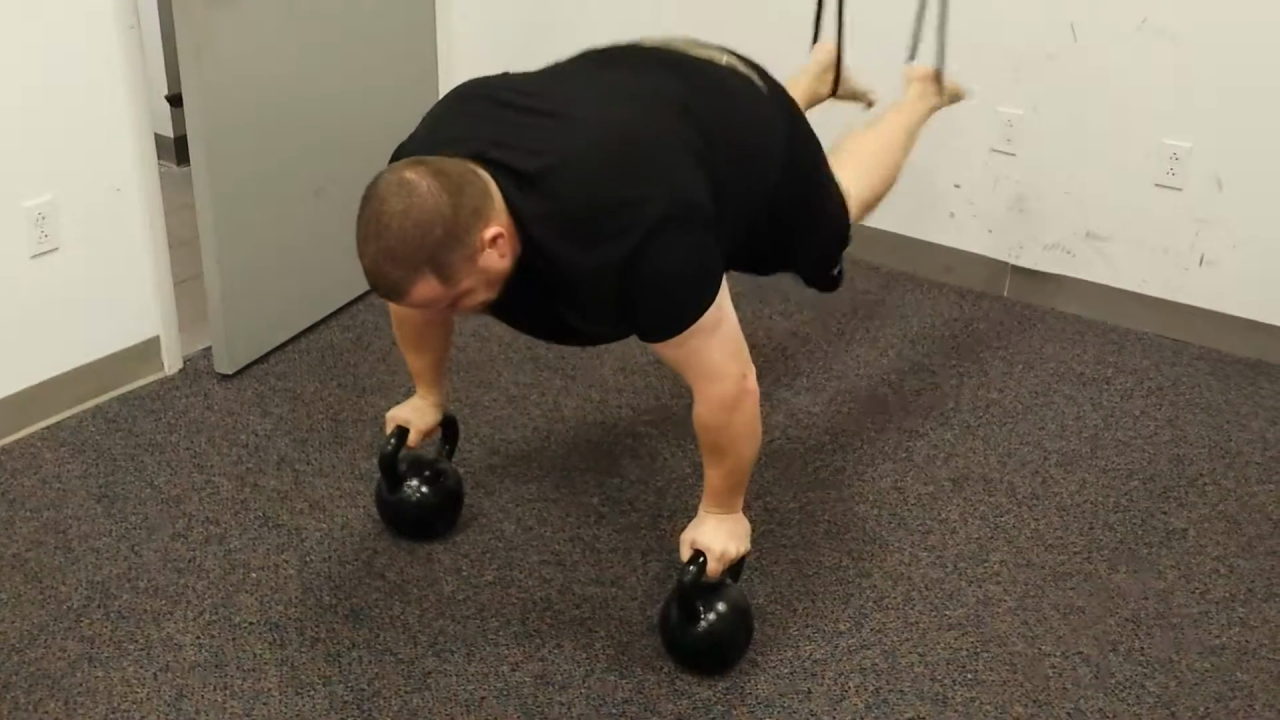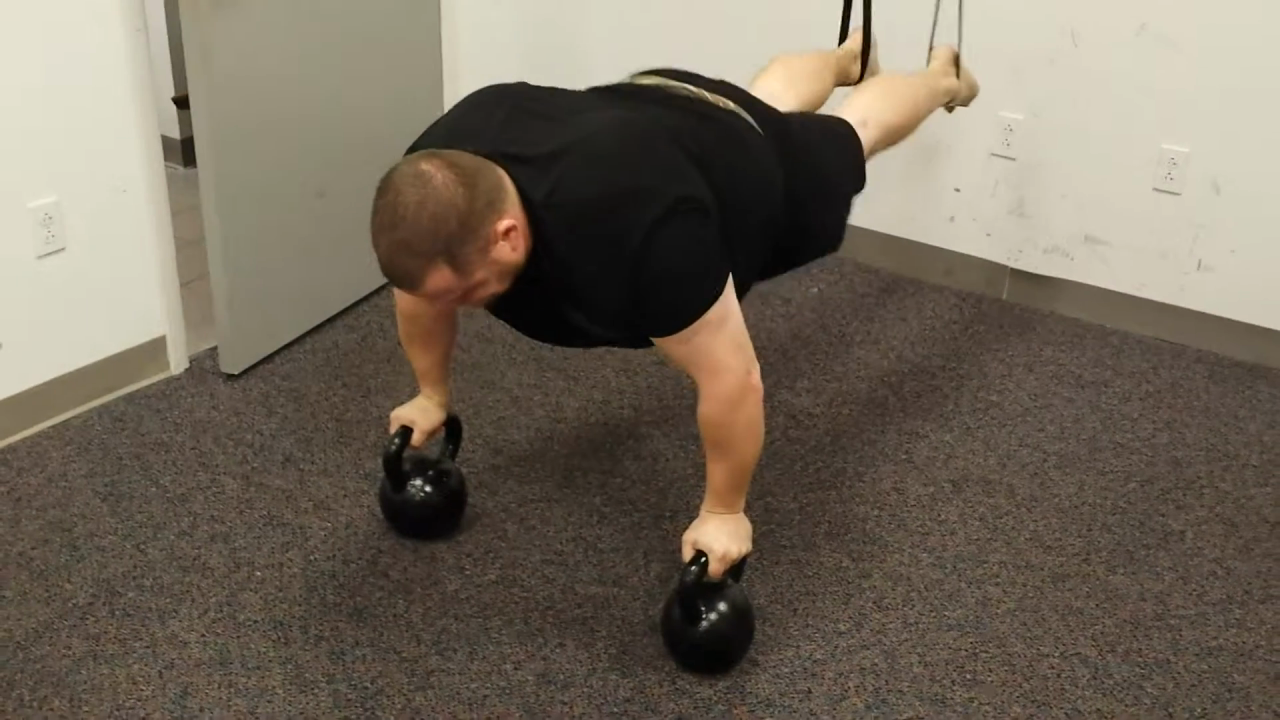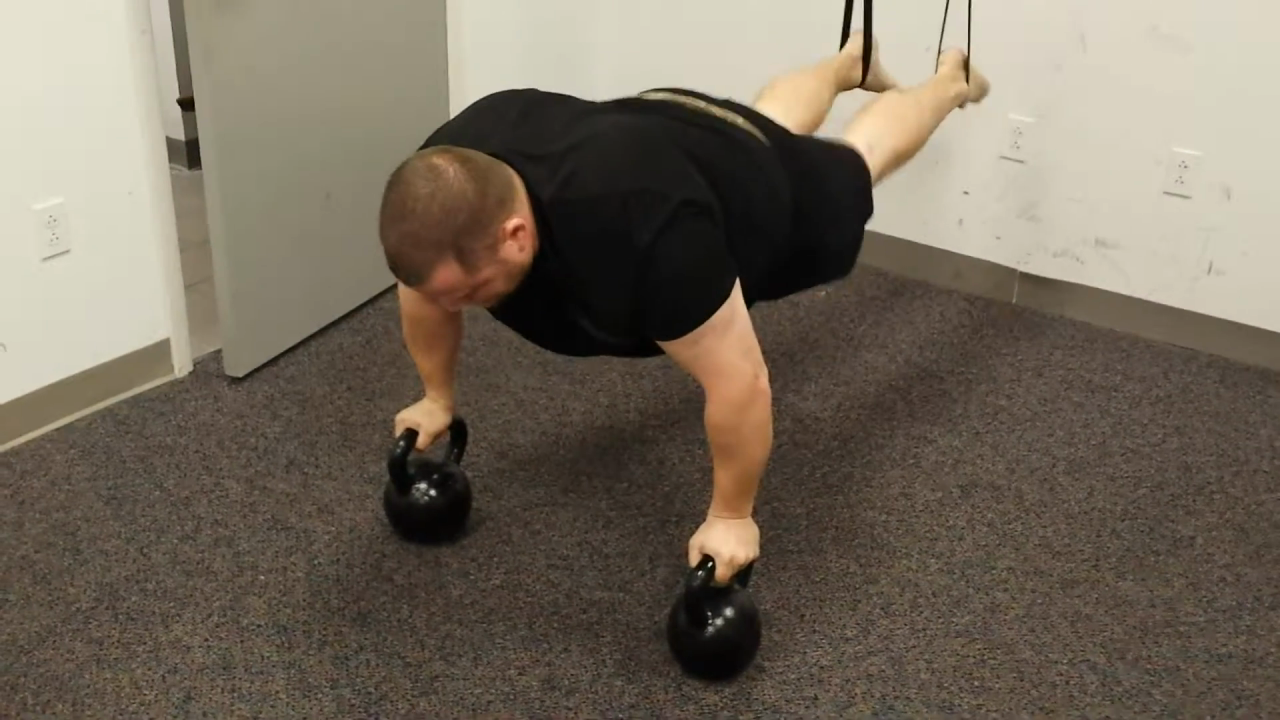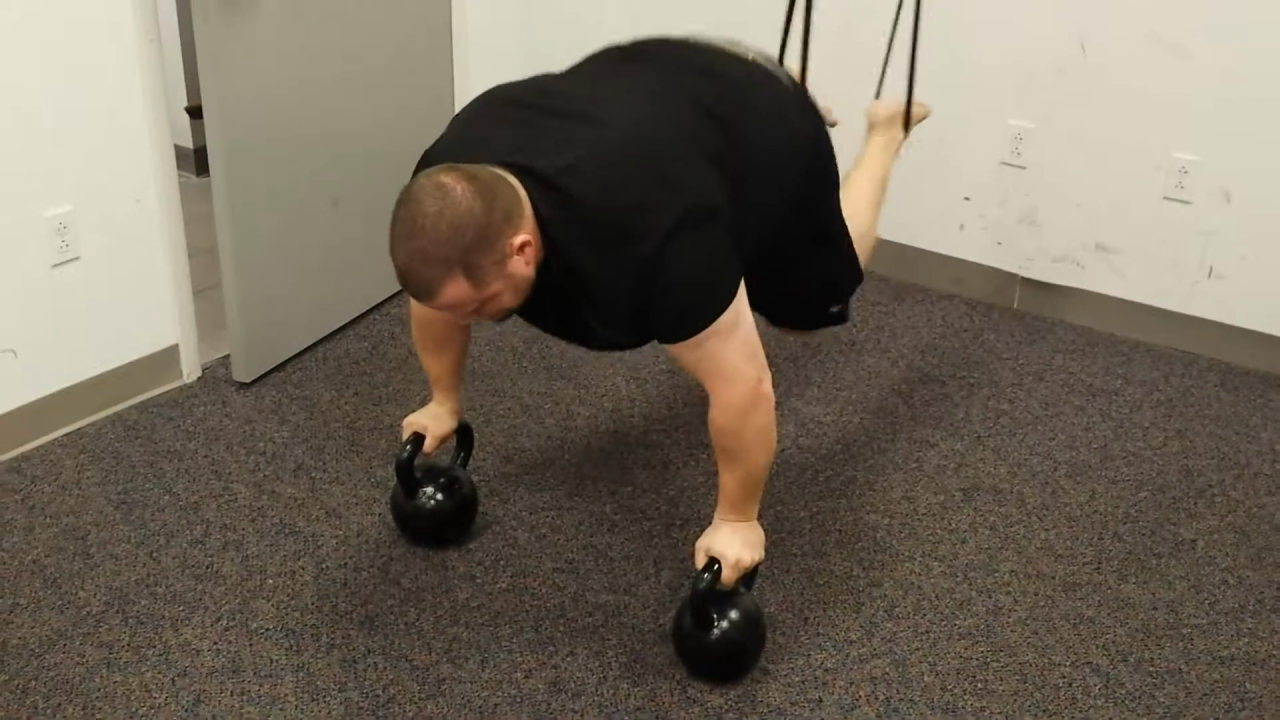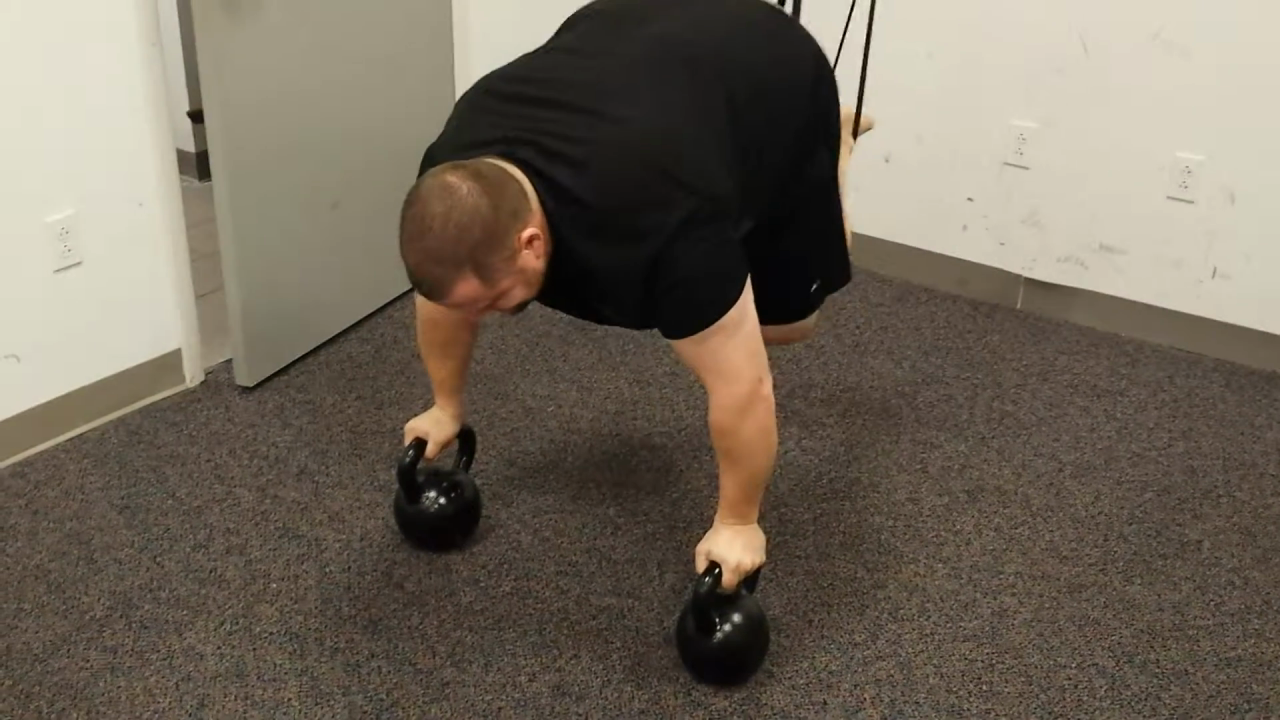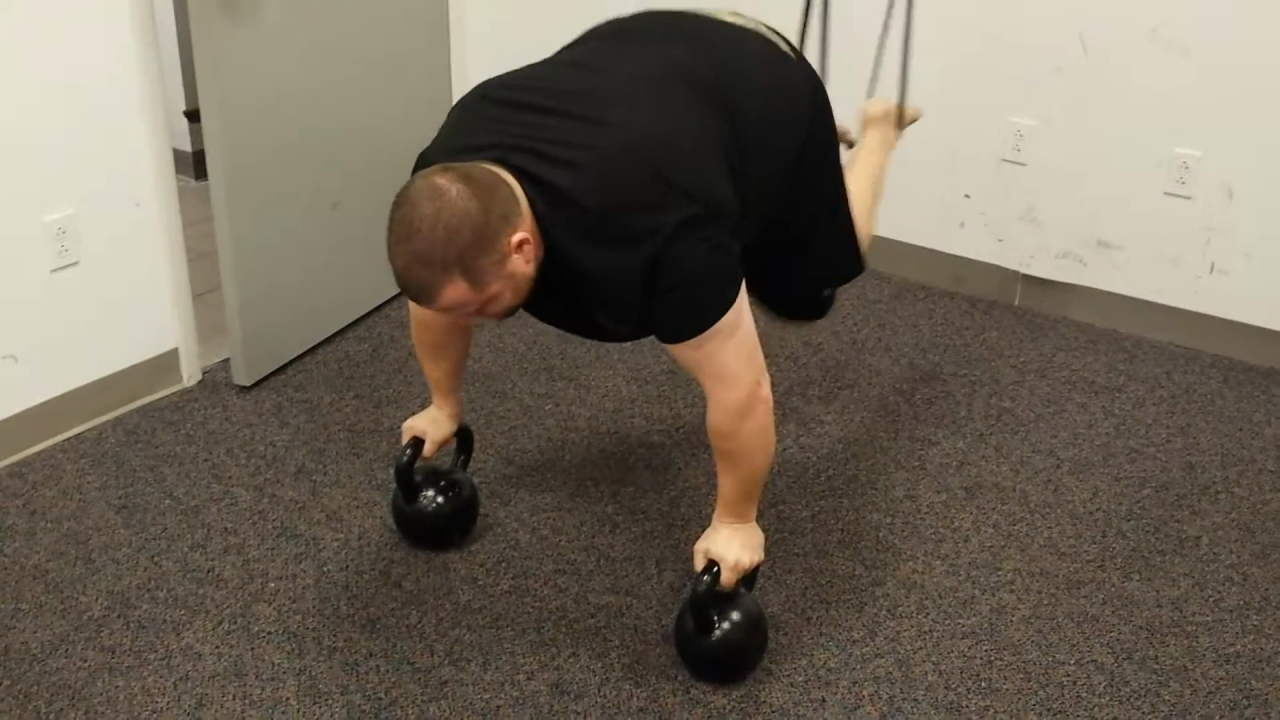
dt=0.3s
person 1, frame 1
left shoulder: (622, 235)
right shoulder: (428, 174)
left elbow: (728, 384)
right elbow: (415, 287)
left wrist: (722, 513)
right wrist: (428, 396)
left hip: (735, 127)
left knee: (830, 209)
left ankle: (921, 96)
right ankle: (819, 72)
person 1, frame 2
left shoulder: (632, 229)
right shoulder: (438, 172)
left elbow: (733, 380)
right elbow: (421, 289)
left wrist: (723, 513)
right wrist: (432, 396)
left hip: (755, 173)
left knee: (851, 131)
right knee: (771, 99)
left ankle: (942, 80)
right ankle: (849, 56)
person 1, frame 3
left shoulder: (640, 235)
right shoulder: (453, 174)
left elbow: (739, 384)
right elbow: (425, 289)
left wrist: (731, 518)
right wrist: (437, 398)
left hip: (767, 192)
left knee: (853, 158)
right knee: (776, 121)
left ankle: (947, 82)
right ankle: (849, 62)
person 1, frame 4
left shoulder: (645, 238)
right shoulder: (451, 180)
left elbow: (743, 387)
right elbow: (434, 293)
left wrist: (737, 523)
right wrist: (444, 402)
left hip: (765, 130)
left knee: (814, 302)
left ankle: (886, 131)
right ankle: (790, 97)
person 1, frame 5
left shoulder: (649, 226)
right shoulder: (454, 169)
left elbow: (743, 385)
right elbow: (441, 288)
left wrist: (738, 525)
right wrist: (447, 407)
left hip: (774, 75)
left knee: (784, 321)
left ankle: (838, 139)
person 1, frame 6
left shoulder: (644, 232)
right shoulder: (448, 176)
left elbow: (741, 388)
right elbow: (437, 291)
left wrist: (736, 522)
right wrist: (444, 407)
left hip: (768, 93)
left knee: (801, 301)
left ankle: (877, 130)
